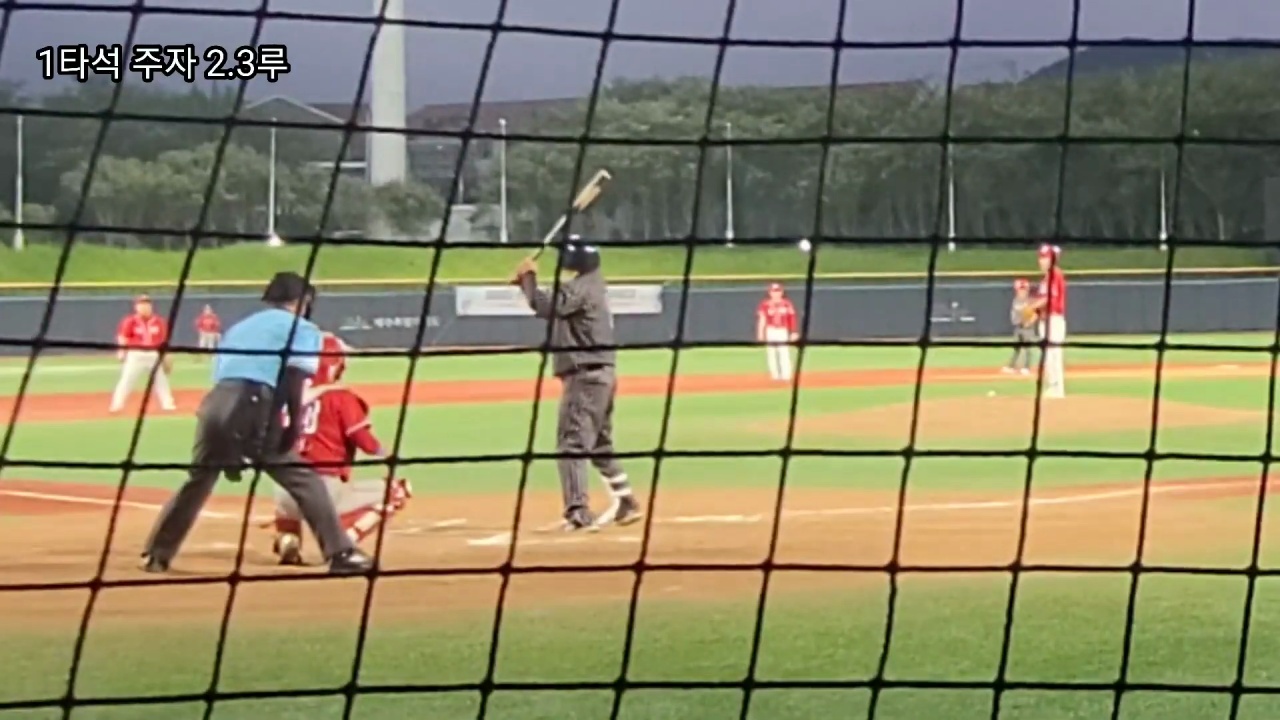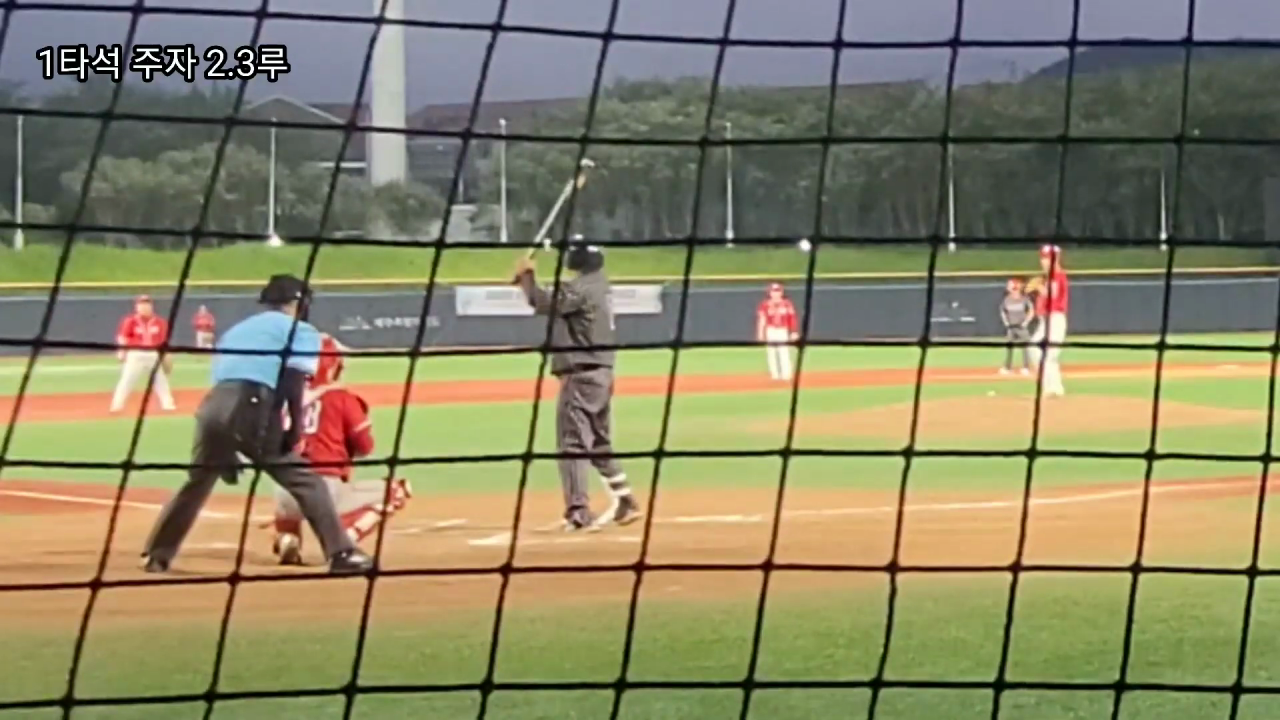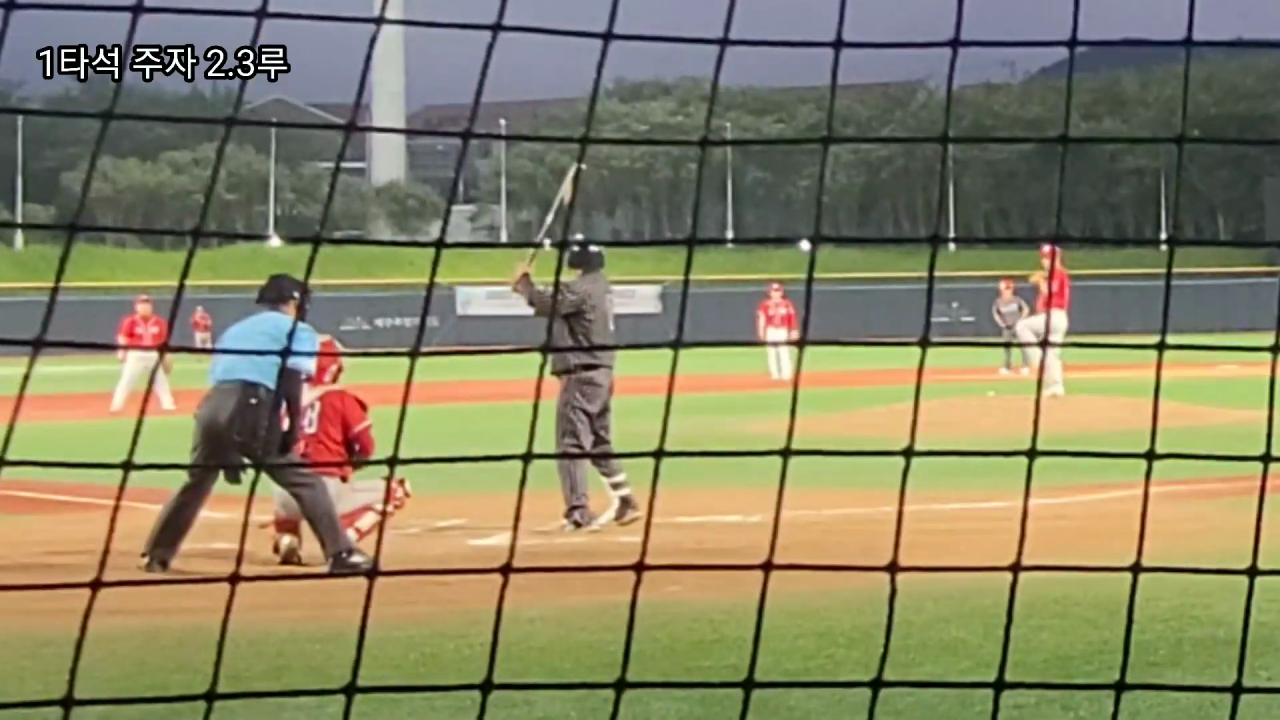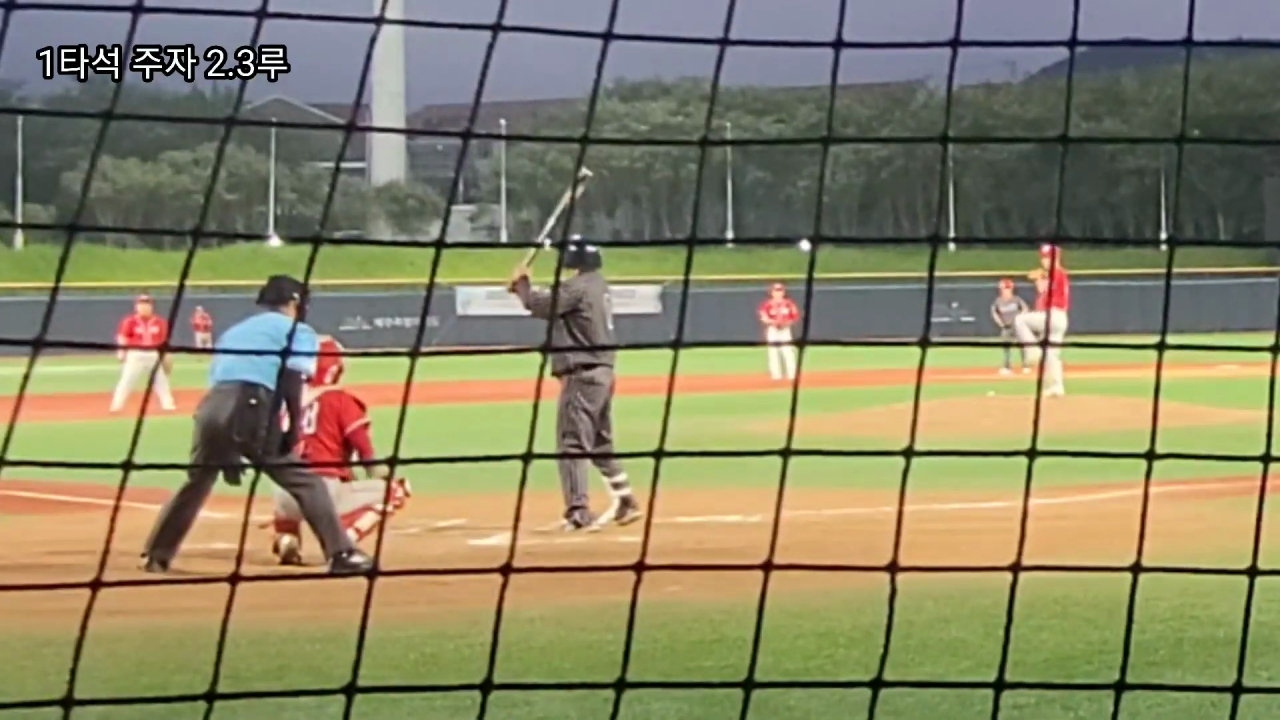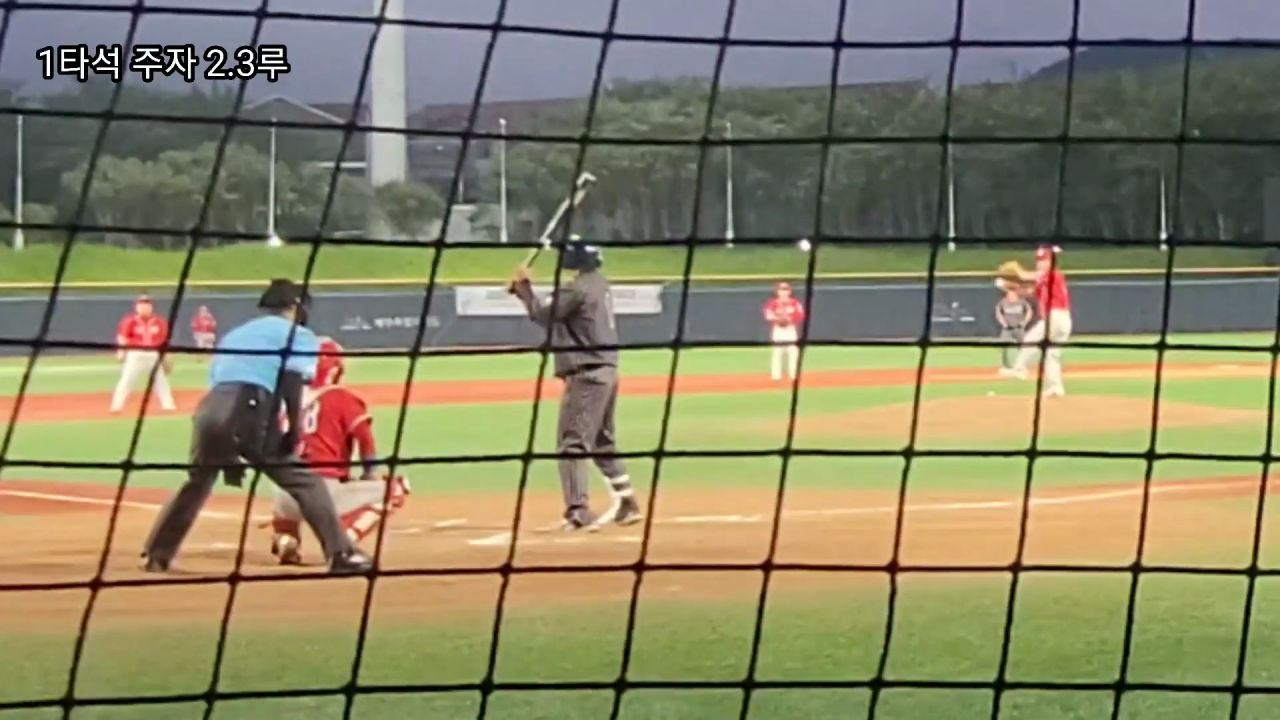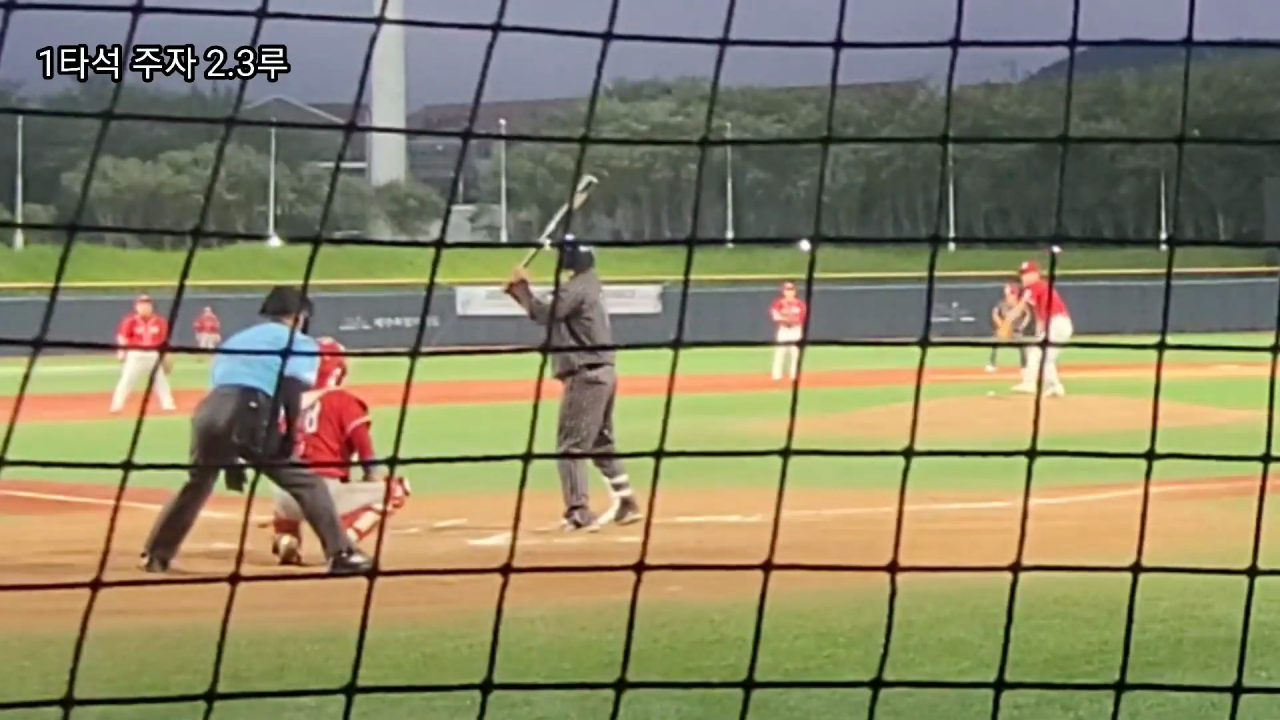
dt=0.3s
person 1, frame 1
left shoulder: (238, 327)
right shoulder: (302, 328)
right elbow: (294, 372)
left wrist: (230, 449)
right wrist: (295, 421)
left hip: (215, 403)
right hip: (253, 405)
left knee: (197, 482)
right knee: (305, 480)
left ankle: (155, 555)
right ankle: (340, 553)
person 1, frame 2
left shoulder: (235, 329)
right shoulder: (299, 330)
right elbow: (293, 375)
left wrist: (226, 452)
right wrist: (296, 423)
left hip: (214, 405)
right hip: (253, 408)
left knee: (197, 482)
right knee: (306, 481)
left ankle: (155, 555)
right ankle: (341, 553)
person 1, frame 3
left shoulder: (233, 330)
right shoulder: (296, 329)
right elbow: (290, 376)
left wrist: (228, 451)
right wrist: (294, 424)
left hip: (212, 407)
right hip: (251, 408)
left knee: (197, 483)
right knee: (305, 481)
left ankle: (156, 555)
right ankle: (341, 554)
person 1, frame 4
left shoulder: (233, 331)
right shoulder: (296, 330)
right elbow: (291, 377)
left wrist: (228, 453)
right wrist: (294, 425)
left hip: (212, 407)
right hip: (251, 409)
left knee: (196, 483)
right knee: (305, 481)
left ankle: (155, 556)
right ankle: (341, 554)
person 1, frame 5
left shoulder: (234, 334)
right shoulder: (297, 334)
right elbow: (292, 379)
left wrist: (229, 456)
right wrist: (295, 427)
left hip: (210, 409)
right hip: (250, 410)
left knee: (196, 484)
right knee: (305, 482)
left ankle: (156, 555)
right ankle: (341, 554)
person 1, frame 6
left shoulder: (234, 340)
right shoulder: (298, 341)
right elbow: (291, 385)
left wrist: (231, 458)
right wrist: (291, 432)
left hip: (209, 411)
right hip: (249, 413)
left knee: (196, 485)
right knee: (307, 483)
left ankle: (155, 555)
right ankle: (341, 554)
person 2, frame 1
left shoulder: (580, 288)
right shoulder: (591, 284)
left elbow: (543, 306)
right elbow: (554, 306)
left wrist: (529, 275)
right wrist: (526, 283)
left hip: (585, 376)
right hip: (601, 374)
left knee: (572, 445)
right knee: (600, 444)
left ankle: (579, 513)
right ankle: (626, 504)
person 2, frame 2
left shoulder: (581, 288)
right shoulder: (596, 283)
left elbow: (543, 304)
right elbow: (554, 303)
left wrist: (527, 274)
right wrist: (526, 282)
left hip: (581, 375)
right hip: (600, 373)
left knee: (572, 444)
right knee: (599, 443)
left ankle: (579, 513)
right ankle: (625, 503)
person 2, frame 3
left shoulder: (581, 288)
right shoulder: (598, 284)
left elbow: (541, 303)
right elbow: (555, 304)
left wrist: (524, 278)
right wrist: (526, 288)
left hip: (582, 376)
right hip: (601, 373)
left knee: (571, 444)
right knee: (599, 443)
left ankle: (579, 513)
right ankle: (625, 503)
person 2, frame 4
left shoulder: (577, 287)
right shoulder: (596, 284)
left elbow: (538, 305)
right elbow: (552, 305)
left wrist: (522, 281)
right wrist: (522, 289)
left hip: (582, 375)
right hip: (601, 373)
left knee: (571, 444)
right knee: (600, 443)
left ankle: (579, 513)
right ankle: (626, 503)
person 2, frame 5
left shoulder: (579, 288)
right shoulder: (597, 284)
left elbow: (542, 315)
right elbow: (554, 309)
left wrist: (524, 284)
right wrist: (522, 291)
left hip: (586, 375)
right hip: (605, 373)
left knee: (572, 444)
right knee: (603, 443)
left ankle: (579, 512)
right ankle: (626, 504)
person 2, frame 6
left shoulder: (577, 288)
right shoulder: (586, 284)
left elbow: (542, 314)
right elbow: (550, 311)
left wrist: (522, 285)
right wrist: (518, 292)
left hip: (585, 376)
right hip: (601, 374)
left knee: (571, 446)
right knee: (602, 443)
left ankle: (579, 513)
right ankle: (626, 504)
person 3, frame 1
right shoulder: (341, 397)
right elbow: (368, 444)
right wrist: (382, 451)
left hip: (287, 494)
right hip: (325, 490)
right knee: (396, 491)
left ankle: (287, 540)
person 3, frame 2
right shoulder: (341, 397)
right elbow: (364, 446)
right wrist: (346, 452)
left hip: (286, 495)
right hip: (325, 491)
right knee: (396, 491)
left ankle: (287, 540)
person 3, frame 3
right shoulder: (341, 398)
right elbow: (366, 446)
right wrist: (354, 460)
left hip: (286, 494)
right hip: (324, 490)
right knee: (396, 491)
left ankle: (286, 540)
person 3, frame 4
right shoulder: (339, 399)
right elbow: (361, 442)
right wrist: (373, 470)
left hip: (285, 495)
right hip: (324, 491)
right knee: (396, 491)
left ankle: (286, 539)
person 3, frame 5
right shoulder: (340, 397)
right elbow: (364, 435)
right wrist: (371, 472)
left hip: (285, 496)
right hip: (323, 491)
right knee: (395, 489)
left ankle: (286, 540)
person 3, frame 6
right shoulder: (341, 399)
right elbow: (361, 439)
right wrist: (371, 475)
left hip: (286, 496)
right hip: (324, 492)
right knee: (395, 490)
left ankle: (286, 539)
